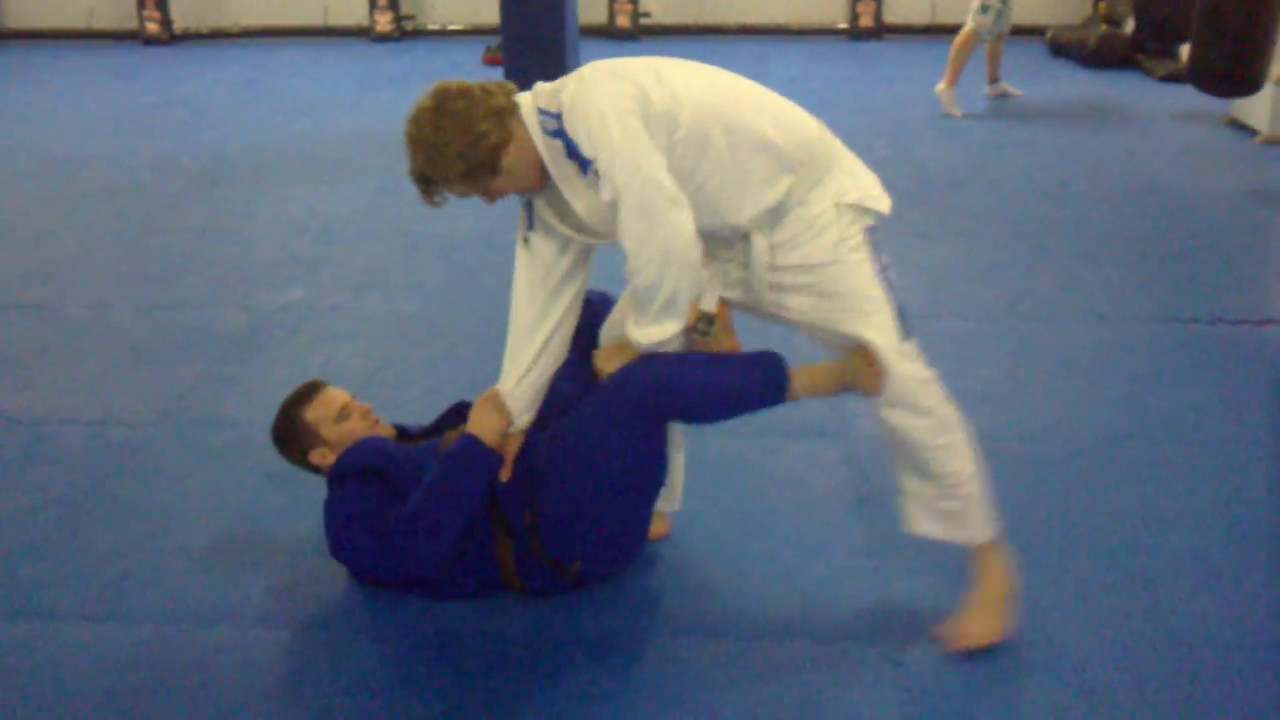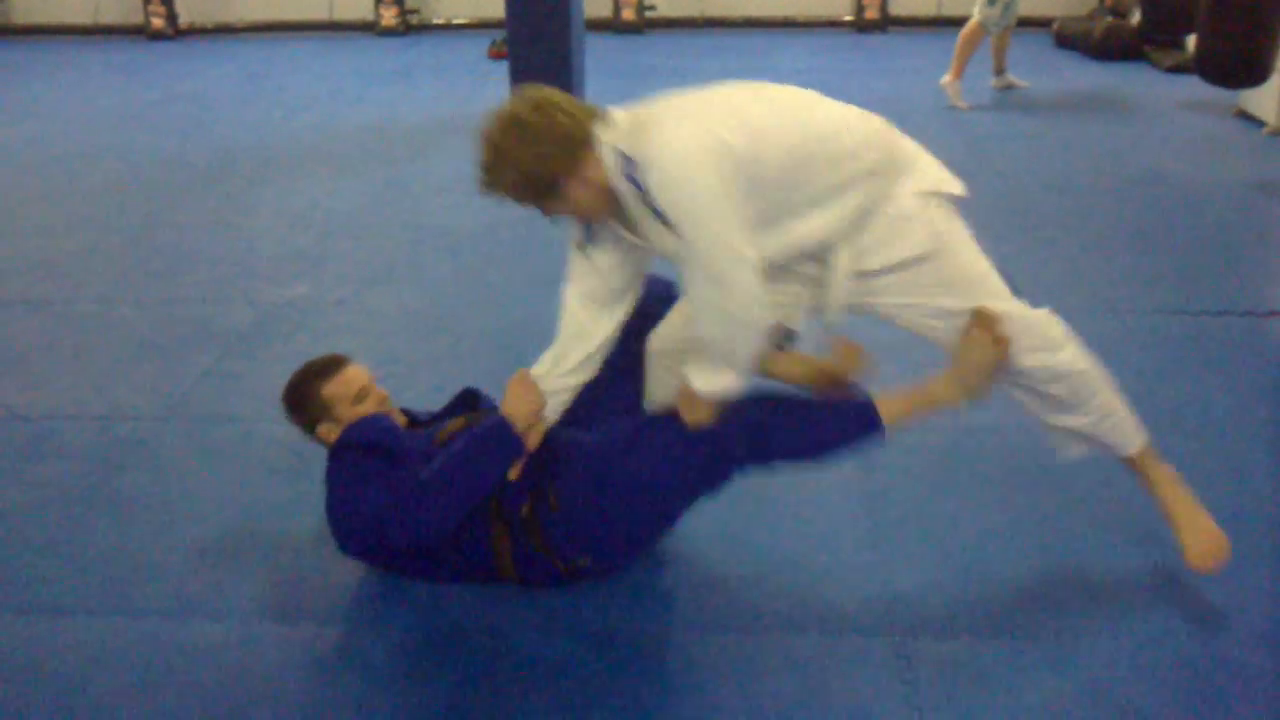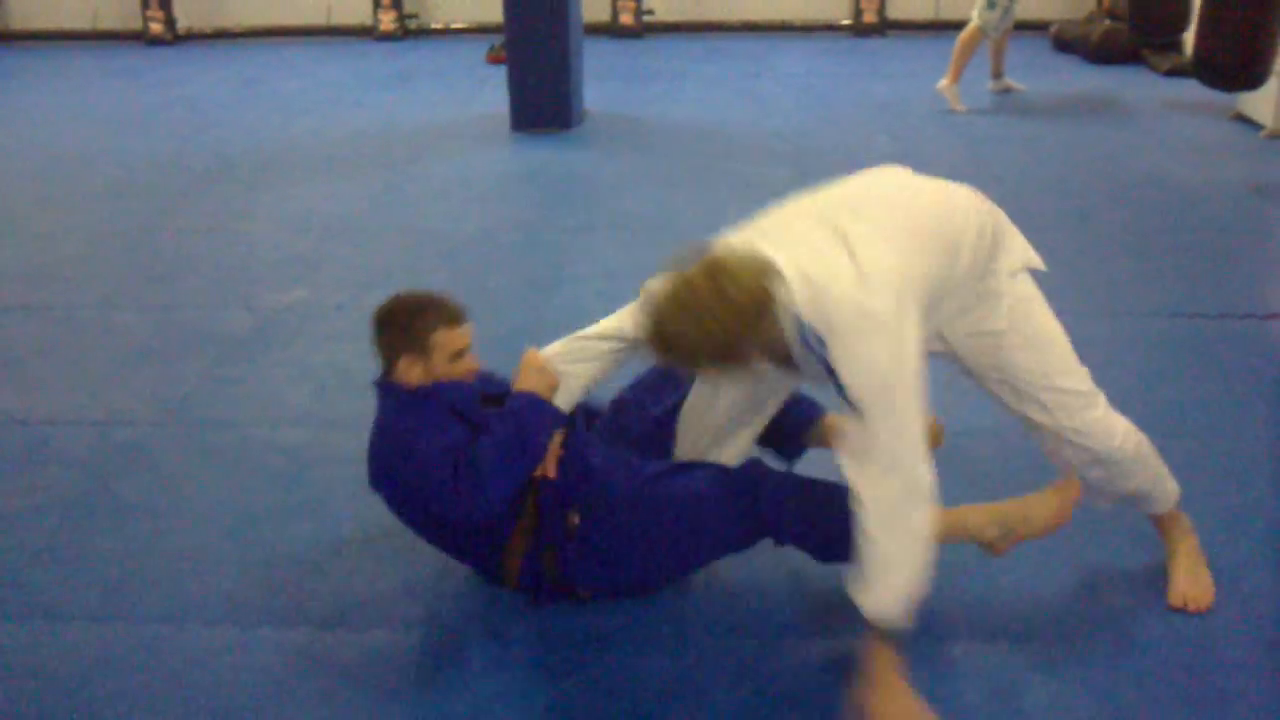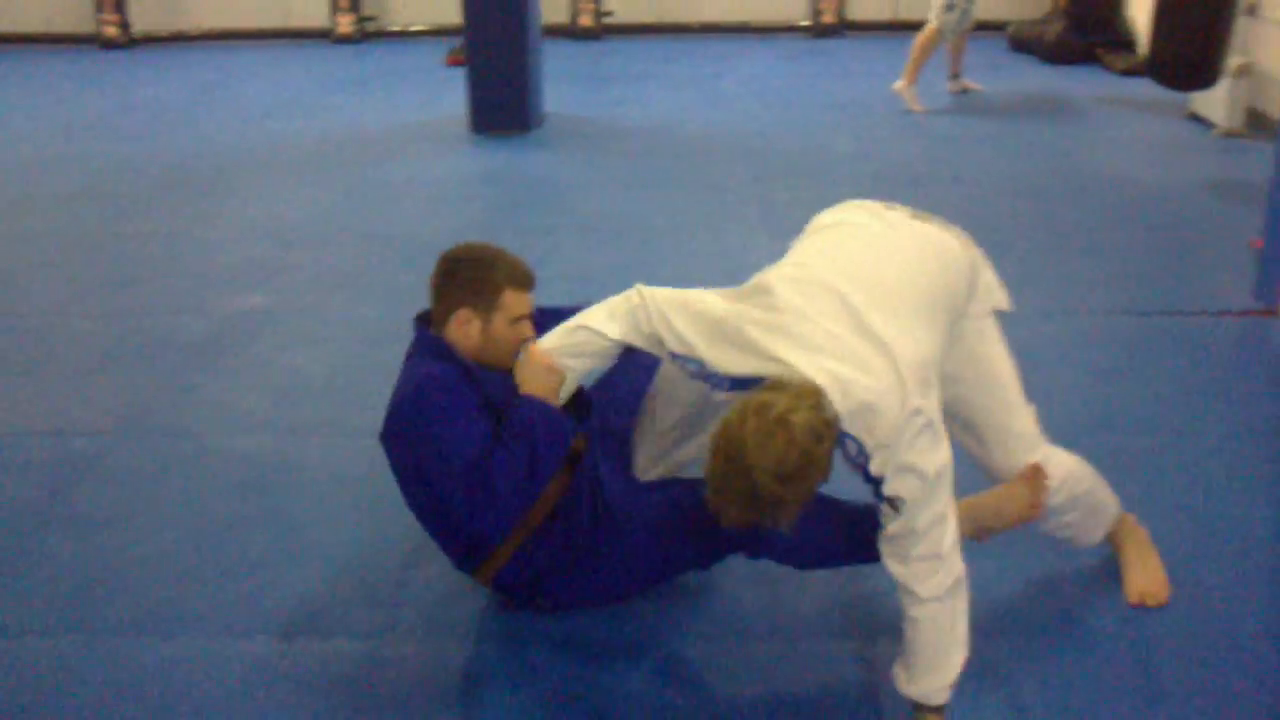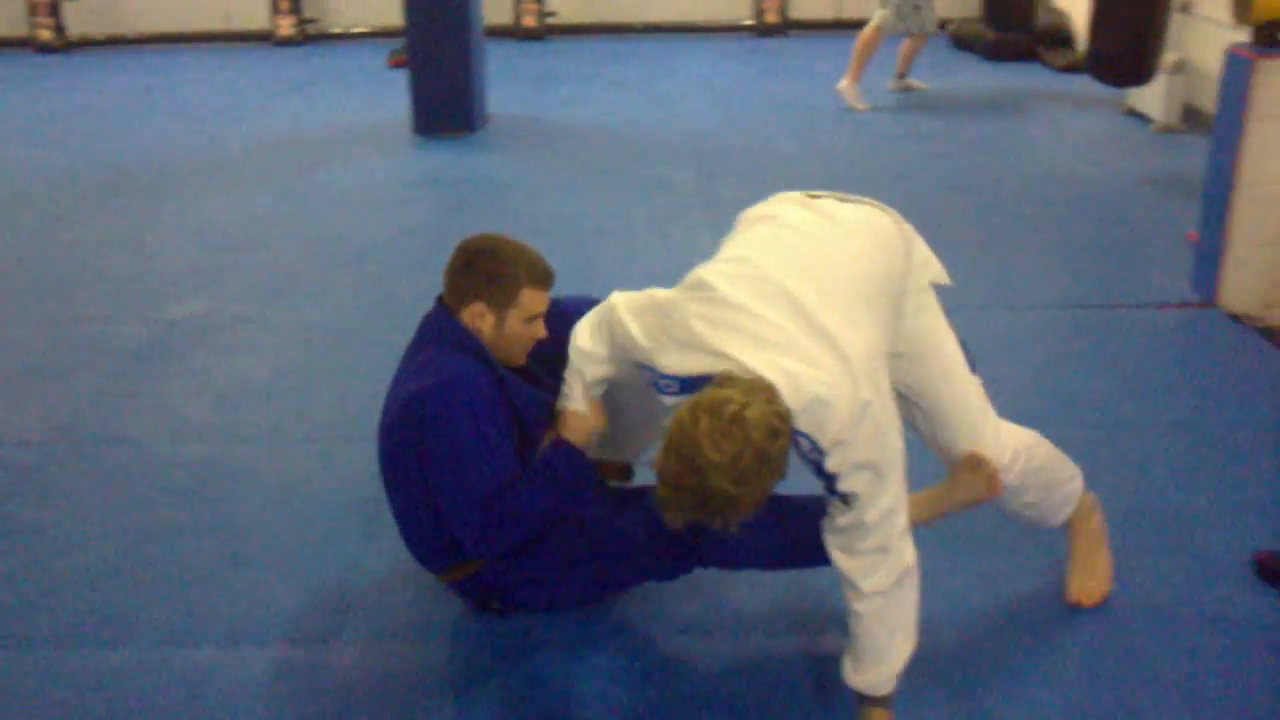
dt=0.2s
person 1, frame 1
left shoulder: (390, 445)
right shoulder: (353, 517)
right elbow: (421, 543)
left wrist: (502, 433)
right wrist: (477, 442)
left hip: (550, 470)
right hip: (559, 523)
left knee: (584, 312)
right knee: (644, 387)
left ankle: (695, 347)
right ankle: (835, 376)
person 1, frame 2
left shoulder: (409, 431)
right shoulder: (358, 492)
right elbow: (432, 512)
right wrist: (503, 427)
left hip: (566, 458)
right hip: (568, 513)
left knee: (657, 298)
right knee: (731, 435)
left ankle: (781, 367)
right ankle: (942, 391)
person 1, frame 3
left shoulder: (448, 395)
right shoulder: (406, 437)
right elbow: (477, 491)
right wrist: (526, 399)
left hip: (589, 484)
right hip: (573, 538)
right knee: (751, 493)
left ankle: (832, 431)
right ankle: (970, 526)
person 1, frame 4
left shoulder: (462, 352)
right shoulder: (427, 402)
right elbow: (489, 507)
right wrist: (532, 406)
right hip: (546, 552)
left knee: (642, 362)
right ankle: (953, 527)
person 1, frame 5
left shoulder: (460, 334)
right shoulder: (441, 401)
left elbow: (585, 323)
right elbow: (496, 527)
right wrist: (568, 452)
left hip: (542, 512)
right hip: (523, 564)
right knee: (693, 529)
right ankle: (913, 516)
person 2, frame 1
left shoulder: (590, 121)
right shoulder: (526, 163)
left elbow: (666, 242)
right elbow: (544, 298)
left wrist: (641, 343)
right wrist: (508, 422)
left hip: (801, 206)
right hip: (712, 227)
left knee: (887, 372)
left ankle: (989, 560)
person 2, frame 2
left shoulder: (658, 165)
right shoulder: (610, 180)
left elbow: (733, 304)
right elbow: (594, 308)
left wrist: (706, 389)
right wrist: (535, 409)
left hip: (878, 200)
right hip: (790, 238)
left knee: (1020, 342)
right knee: (670, 352)
left ankle: (1156, 477)
person 2, frame 3
left shoulder: (859, 333)
right shoulder: (719, 279)
left elbow: (894, 494)
right elbow: (625, 328)
left wrist: (880, 652)
left hip: (971, 256)
left knee: (1079, 419)
right knee: (726, 392)
left ankle: (1177, 530)
person 2, frame 4
left shoulder: (892, 426)
right shoulder: (724, 334)
left elbow: (929, 573)
right elbow: (629, 309)
left hip: (943, 268)
right hip: (850, 233)
left knee: (1019, 458)
right knee: (688, 382)
left ankle: (1126, 533)
person 2, frame 5
left shoulder: (848, 418)
right shoulder: (667, 333)
left elbow: (878, 565)
right elbow: (605, 323)
right wrist: (573, 414)
left hip: (881, 250)
left knee: (978, 442)
right knee: (631, 382)
left ankle: (1084, 516)
